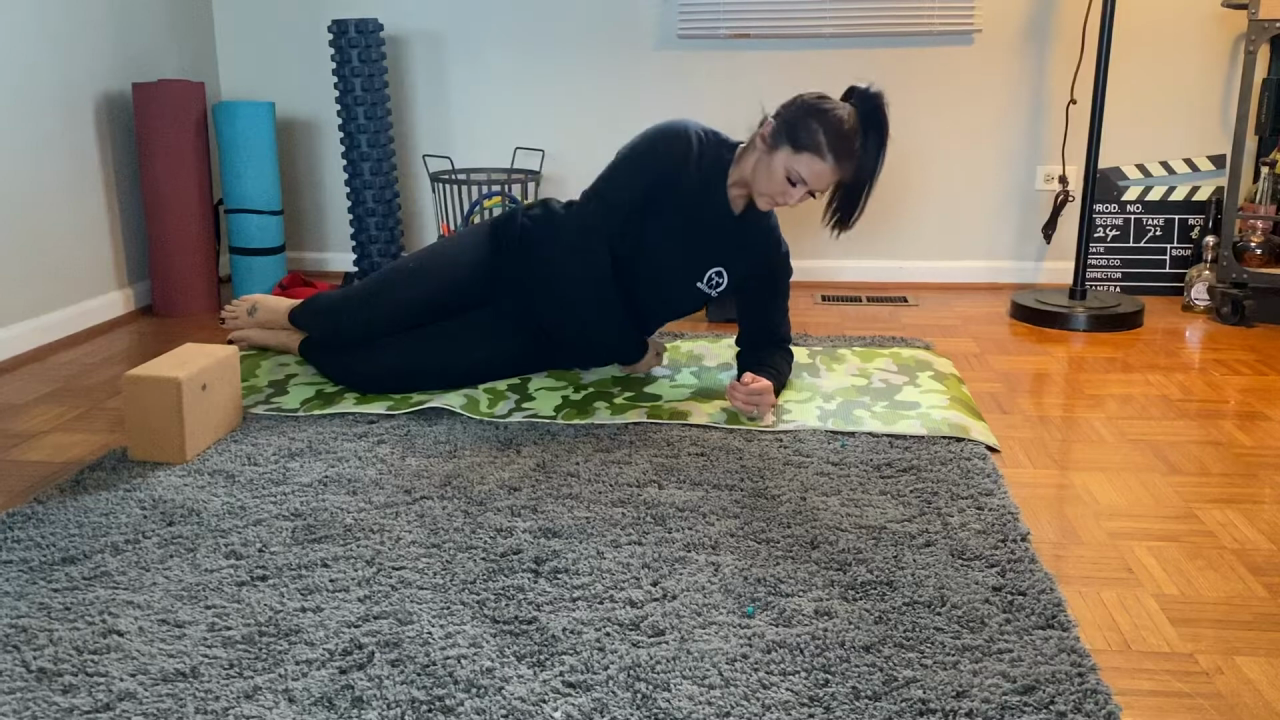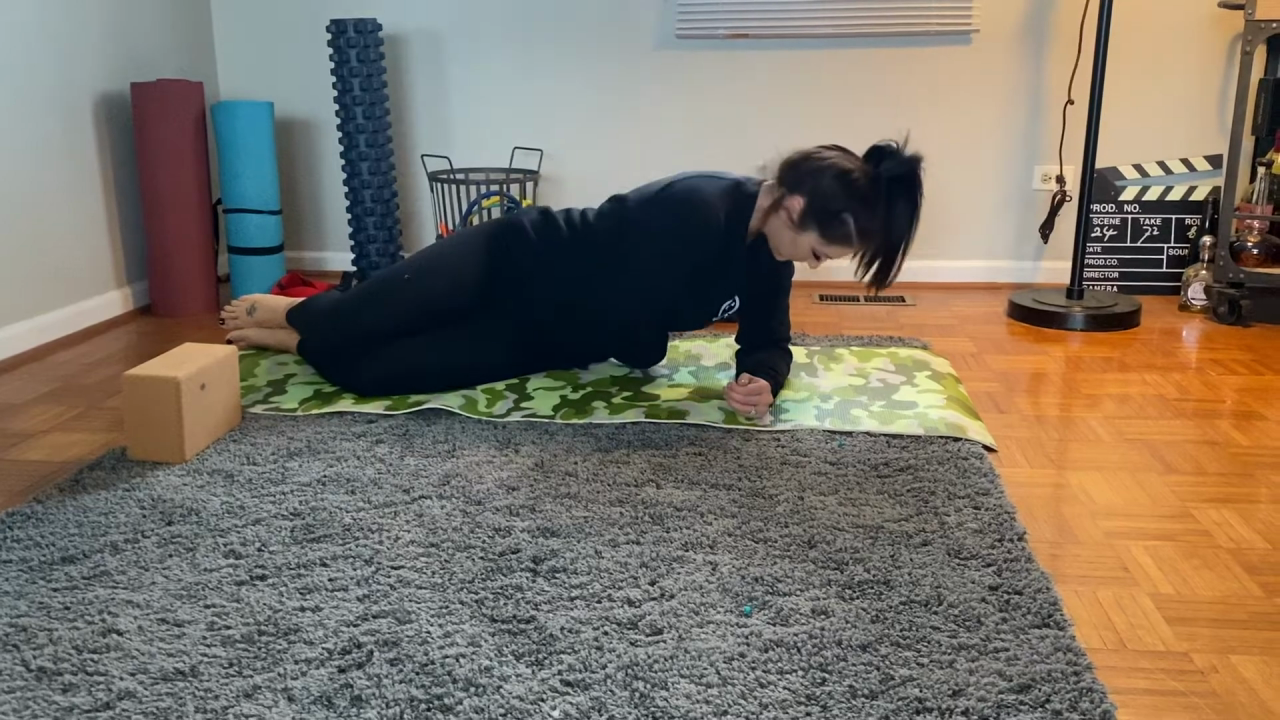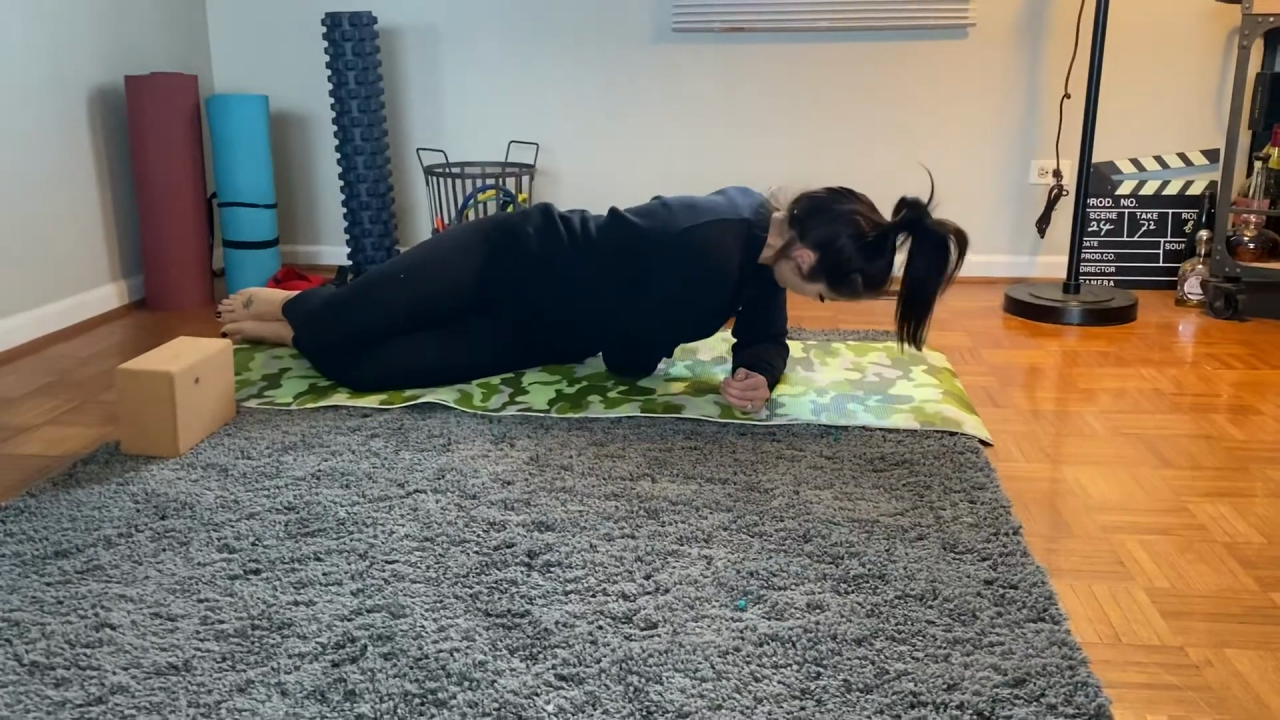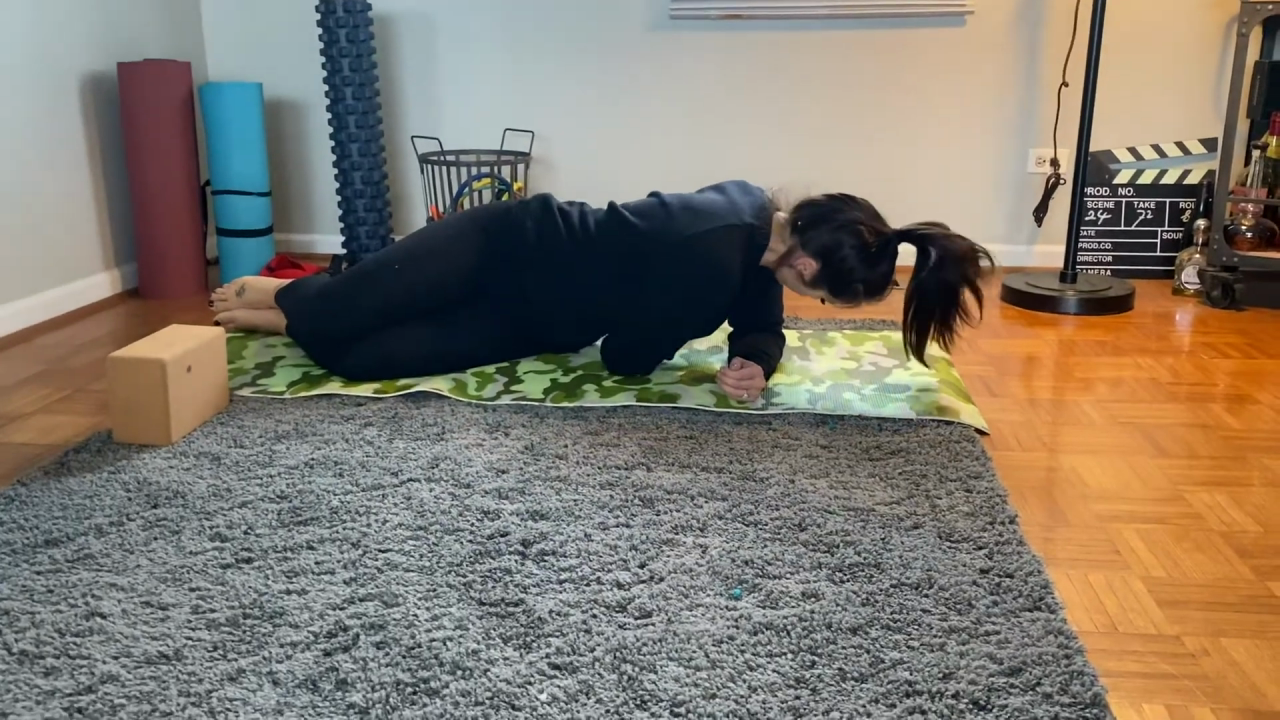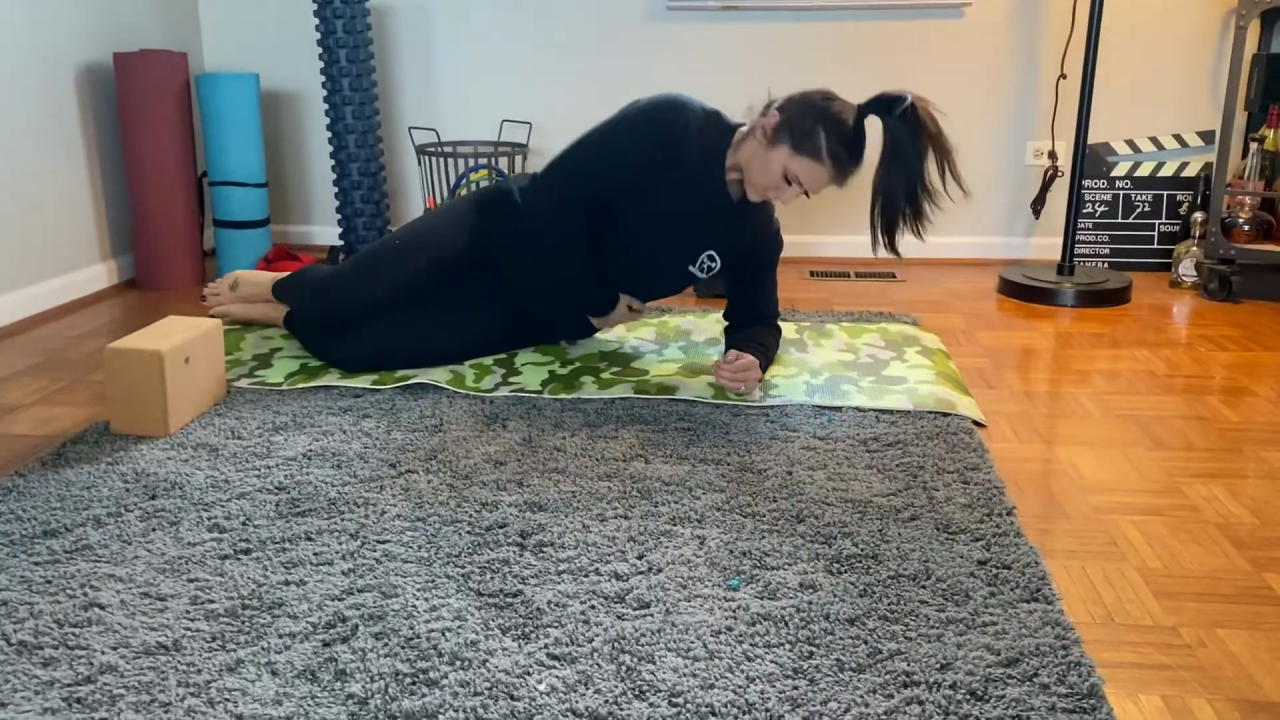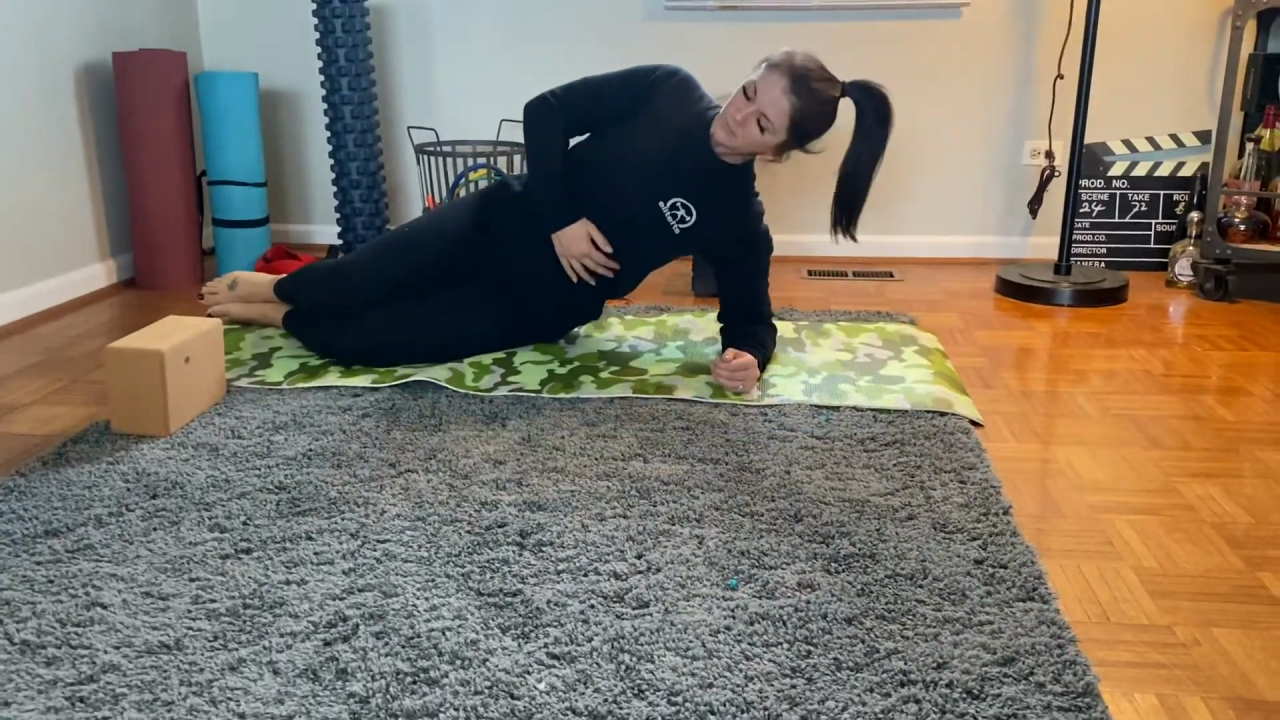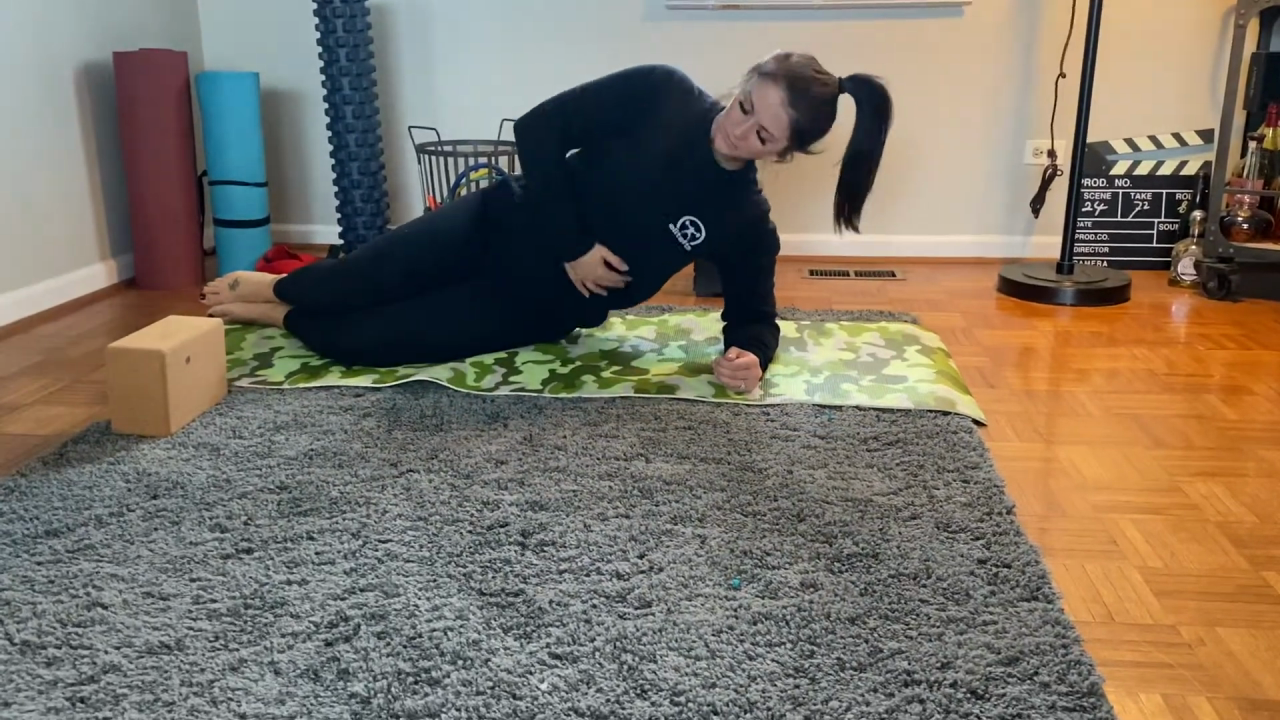
dt=0.7s
person 1, frame 1
left shoulder: (763, 251)
right shoulder: (678, 149)
left elbow: (768, 341)
right elbow: (583, 234)
left wrist: (761, 381)
right wrist: (631, 349)
left hip: (552, 340)
right hip: (512, 258)
left knee: (369, 370)
right knee: (353, 321)
left ankle: (291, 343)
right ankle: (286, 311)
person 1, frame 2
left shoulder: (766, 257)
right shoulder: (698, 210)
left elbow: (767, 342)
right elbow: (630, 334)
left wrist: (761, 382)
right wrist: (656, 352)
left hip: (546, 342)
right hip: (507, 261)
left knee: (364, 374)
right knee: (349, 326)
left ankle: (288, 339)
right ankle: (287, 311)
person 1, frame 3
left shoulder: (762, 230)
right shoulder: (711, 252)
left elbow: (764, 336)
right elbow: (630, 357)
left wrist: (757, 376)
right wrist: (660, 340)
right hip: (504, 259)
right knee: (345, 325)
left ankle: (283, 326)
right ankle: (283, 306)
person 1, frame 4
left shoulder: (758, 220)
right shoulder: (711, 260)
left elbow: (760, 327)
right elbow: (627, 358)
left wrist: (752, 366)
right wrist: (656, 332)
right hip: (502, 245)
left knee: (357, 360)
right knee: (342, 311)
left ankle: (278, 317)
right ankle: (276, 295)
person 1, frame 5
left shoulder: (754, 233)
right shoulder: (673, 127)
left elbow: (757, 319)
right elbow: (555, 192)
left wrist: (749, 358)
right wrist: (598, 300)
left hip: (541, 312)
right hip: (498, 231)
left knee: (355, 350)
right knee: (341, 301)
left ankle: (272, 316)
right ankle: (274, 287)
person 1, frame 6
left shoulder: (740, 221)
right shoulder: (669, 90)
left elbow: (750, 316)
right elbow: (547, 110)
left wrist: (747, 358)
right wrist: (560, 218)
left hip: (538, 310)
right hip: (502, 222)
left knee: (360, 342)
right knee: (354, 285)
left ankle: (278, 319)
right ankle: (270, 285)
person 1, frame 7
left shoulder: (746, 222)
right shoulder: (663, 93)
left elbow: (754, 315)
right elbow: (539, 128)
left wrist: (748, 356)
right wrist: (571, 245)
left hip: (541, 307)
right hip: (501, 224)
left knee: (360, 341)
right knee: (358, 282)
left ankle: (278, 318)
right ankle: (272, 285)
